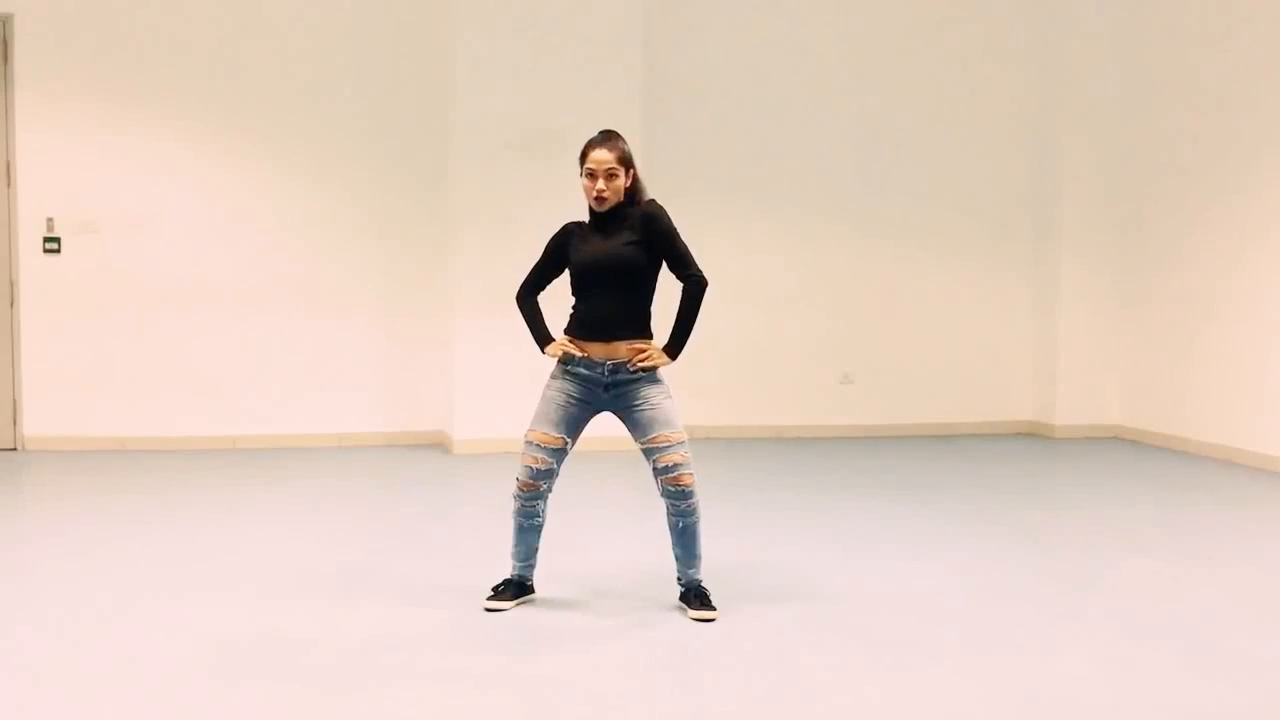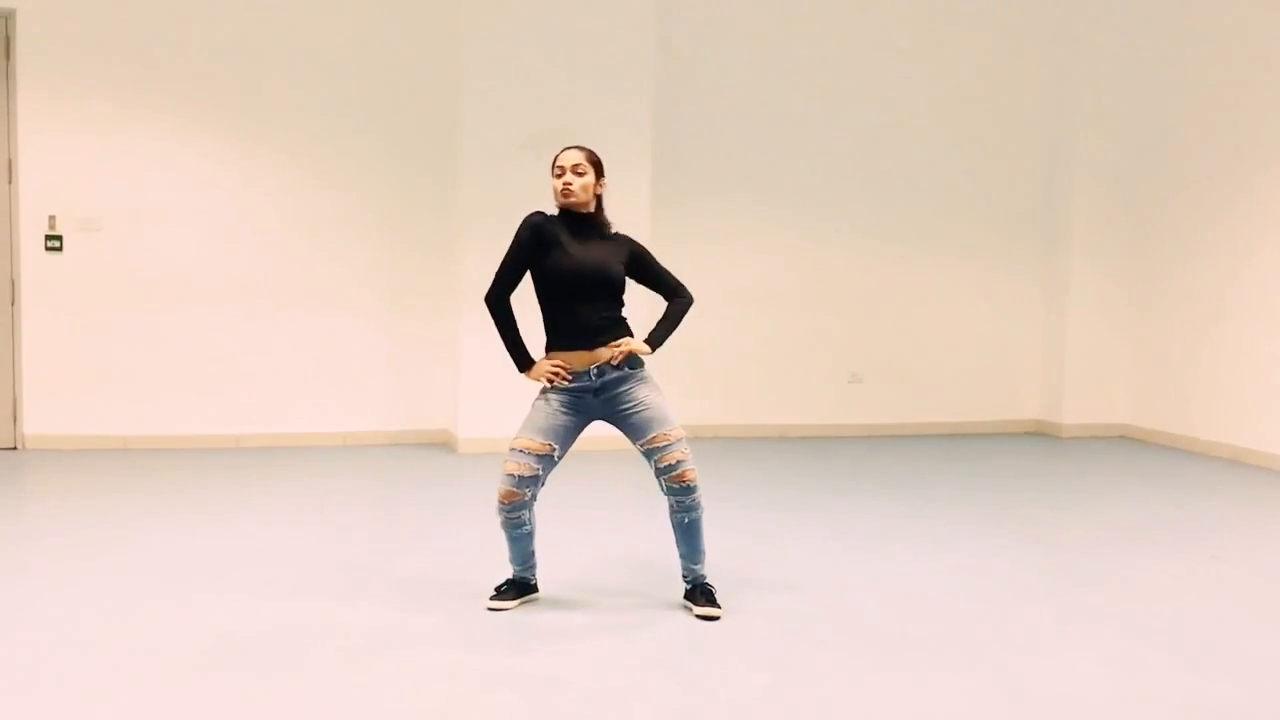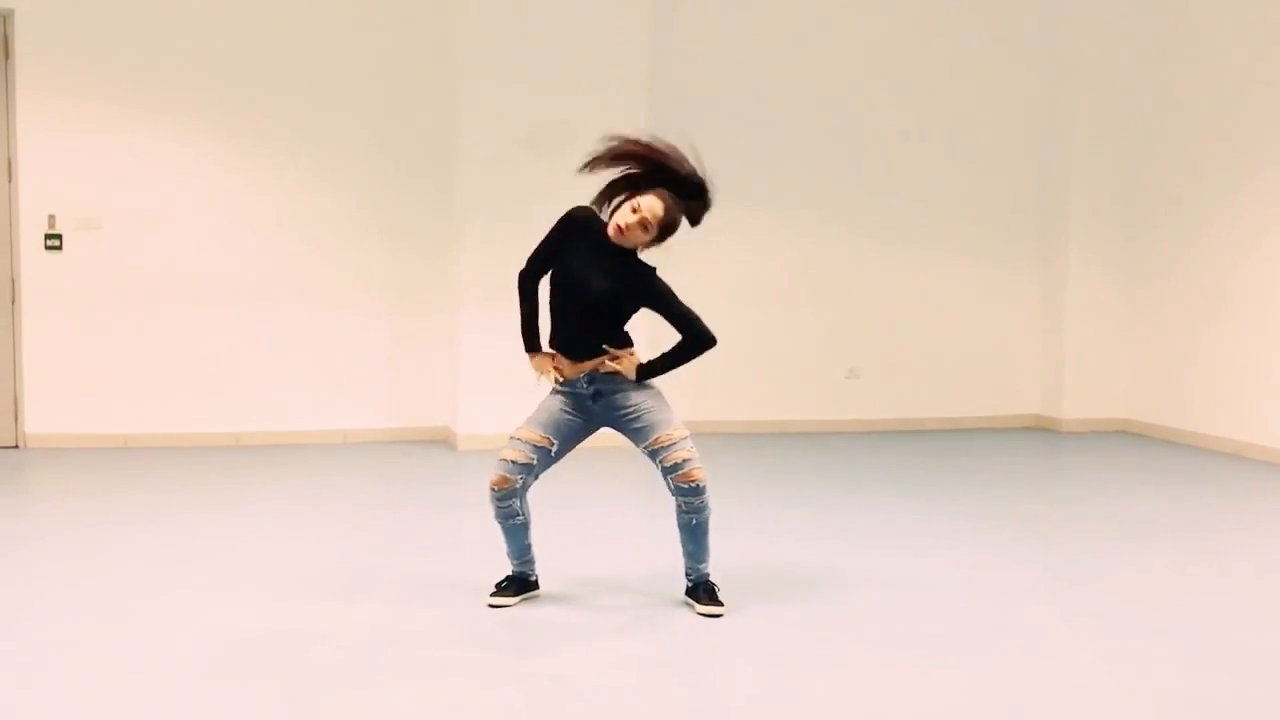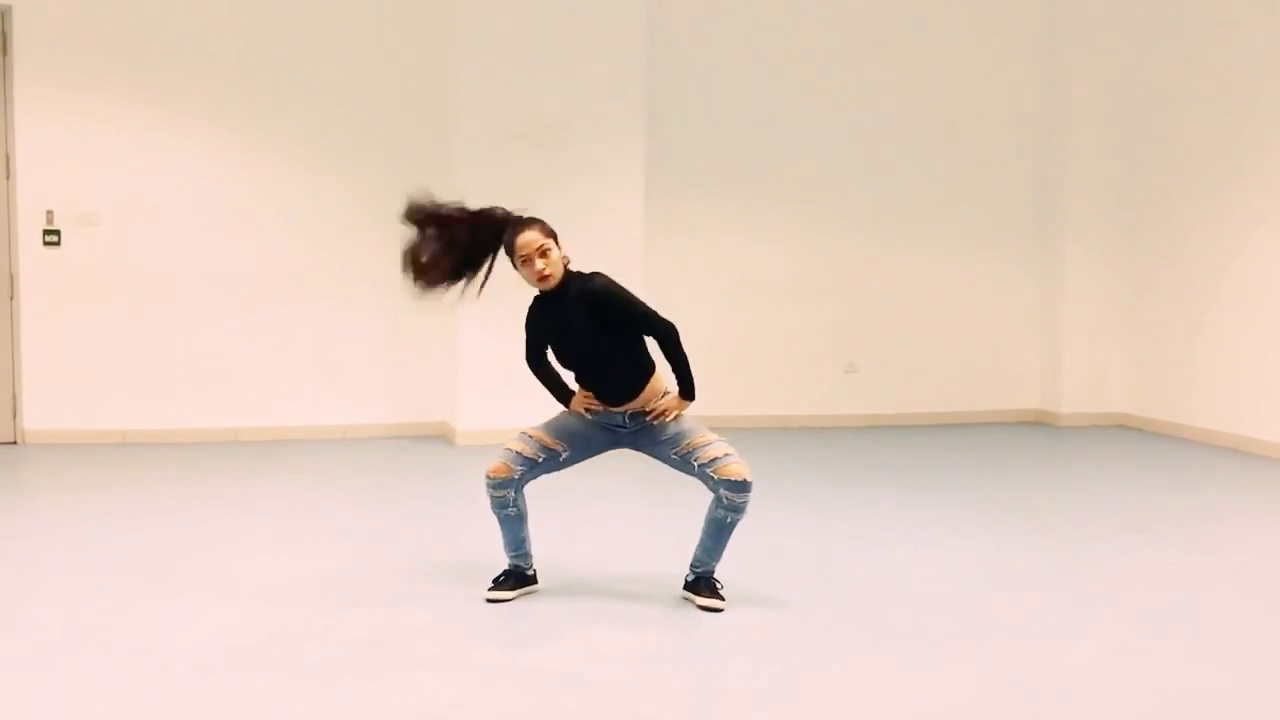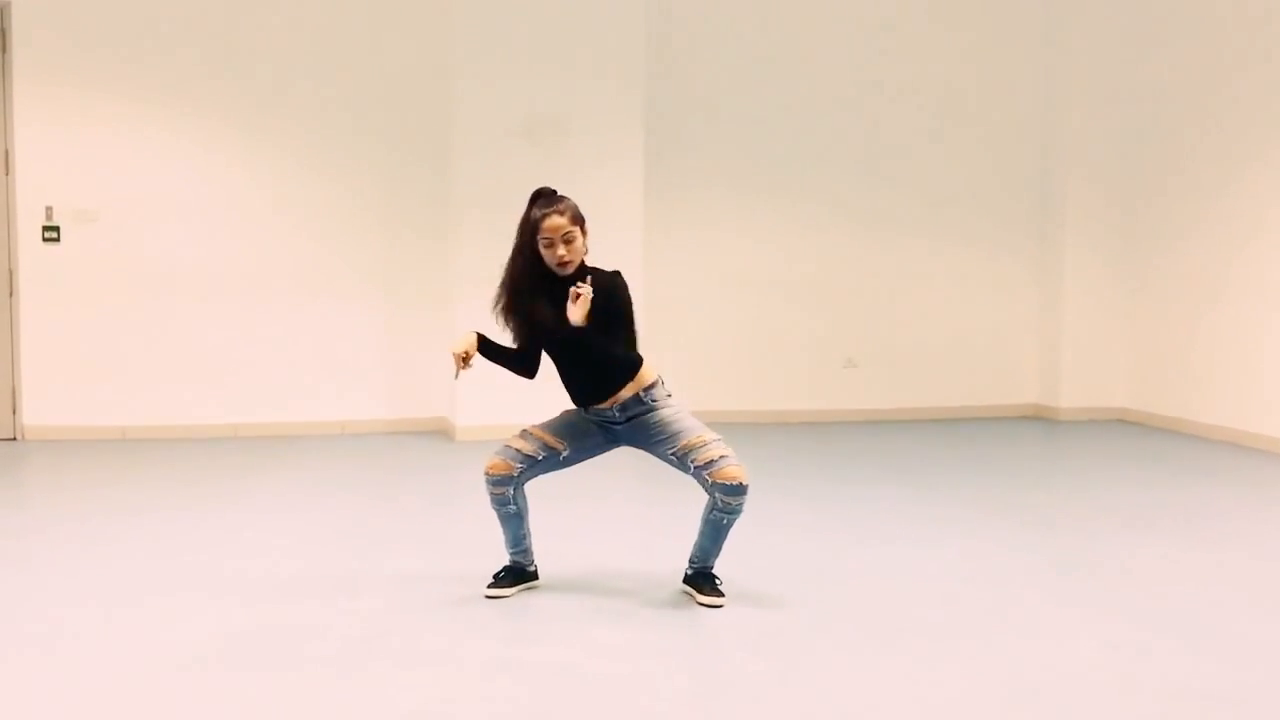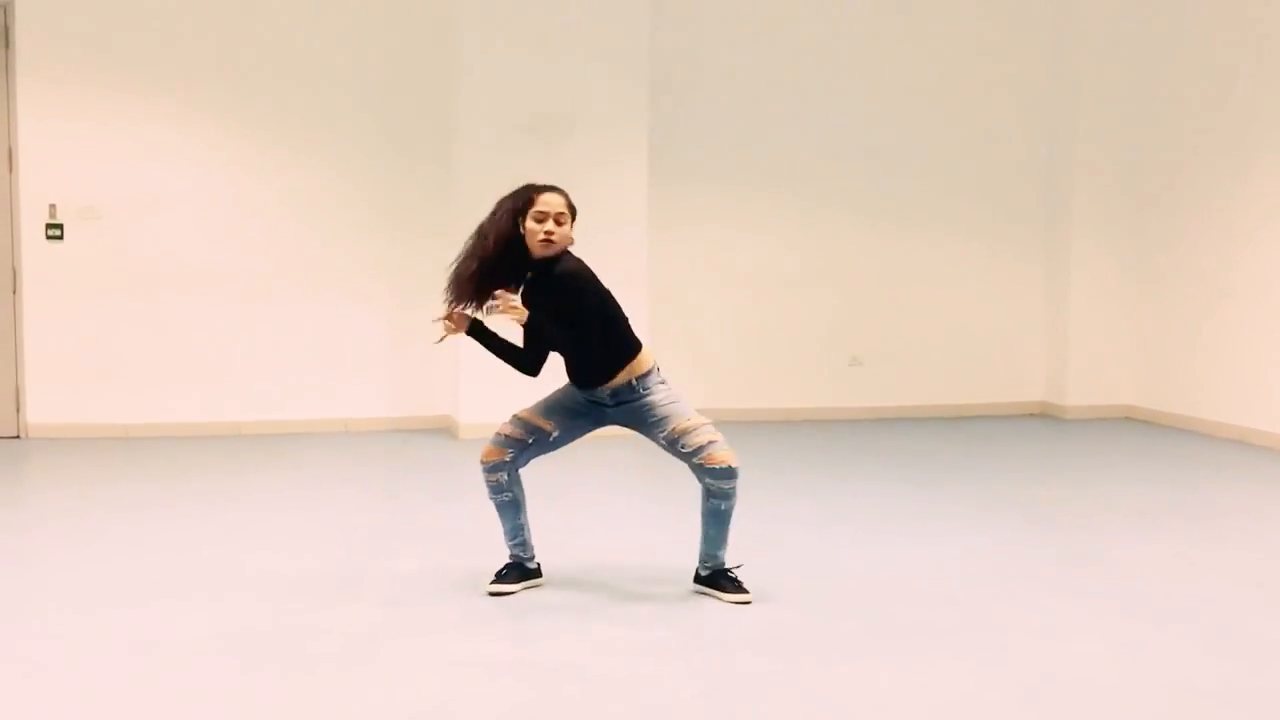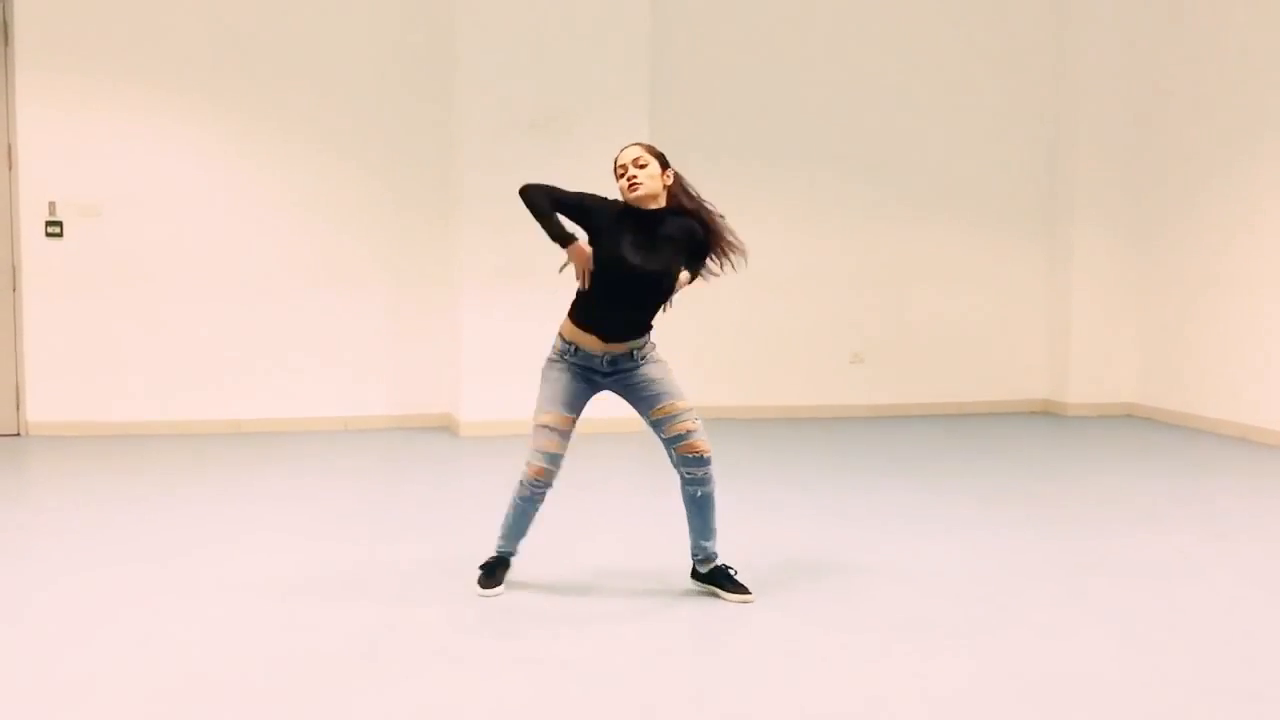
dt=0.7s
person 1, frame 1
left shoulder: (648, 218)
right shoulder: (572, 234)
left elbow: (694, 280)
right elbow: (527, 291)
left wrist: (671, 350)
right wrist: (545, 341)
left hip: (637, 377)
right hip: (575, 374)
left knee: (680, 482)
right knee: (531, 481)
left ankle: (691, 585)
right ankle: (521, 579)
person 1, frame 2
left shoulder: (621, 246)
right shoulder: (540, 228)
left elbow: (680, 295)
right elbow: (497, 296)
left wrist: (649, 343)
right wrist: (525, 363)
left hip: (623, 378)
right hip: (563, 387)
left knee: (682, 479)
right knee: (512, 492)
left ankle: (696, 583)
right ankle: (523, 579)
person 1, frame 3
left shoulder: (644, 280)
right shoulder: (579, 227)
left elbow: (702, 337)
right elbow: (529, 276)
left wrist: (644, 369)
right wrist: (533, 350)
left hip: (622, 392)
right hip: (566, 393)
left knee: (691, 481)
right knee: (502, 484)
left ankle: (698, 581)
right ankle: (522, 576)
person 1, frame 4
left shoulder: (594, 289)
right shoulder: (539, 313)
left elbow: (663, 329)
left wrist: (686, 393)
right wrist: (567, 397)
left hip: (654, 415)
right hip: (593, 419)
left knee: (736, 481)
right knee: (501, 475)
left ankle: (700, 576)
right ankle: (521, 569)
person 1, frame 5
left shoulder: (607, 284)
right shoulder: (536, 292)
left elbow: (623, 359)
right elbow: (529, 367)
left wrist: (580, 324)
right wrist: (479, 344)
left hip: (646, 408)
right hip: (590, 419)
left knee: (731, 482)
right knee: (501, 470)
left ankle: (699, 570)
right ankle: (522, 565)
person 1, frame 6
left shoulder: (572, 275)
right shoulder: (528, 283)
left elbow: (584, 348)
right elbow: (532, 363)
left wrist: (529, 320)
right wrist: (471, 327)
left hip: (639, 391)
right hip: (586, 397)
left knee: (720, 466)
right knee: (496, 457)
left ankle: (711, 570)
right ankle: (524, 562)
person 1, frame 7
left shoulder: (686, 227)
right shoulder: (609, 215)
left elbow: (718, 246)
right elbow: (532, 192)
left wrist: (688, 272)
right wrist: (570, 242)
left hip: (635, 360)
right hip: (573, 359)
left knee: (695, 453)
right knee: (541, 469)
left ankle: (706, 564)
right ankle: (501, 555)
